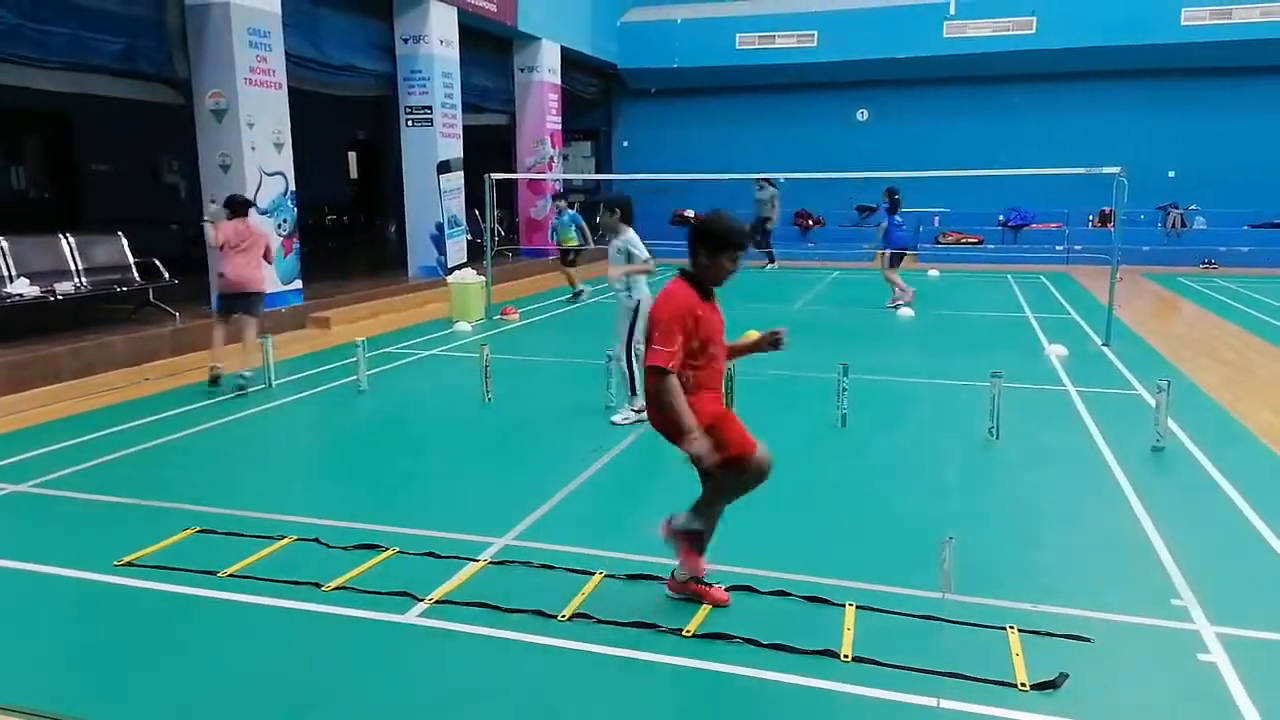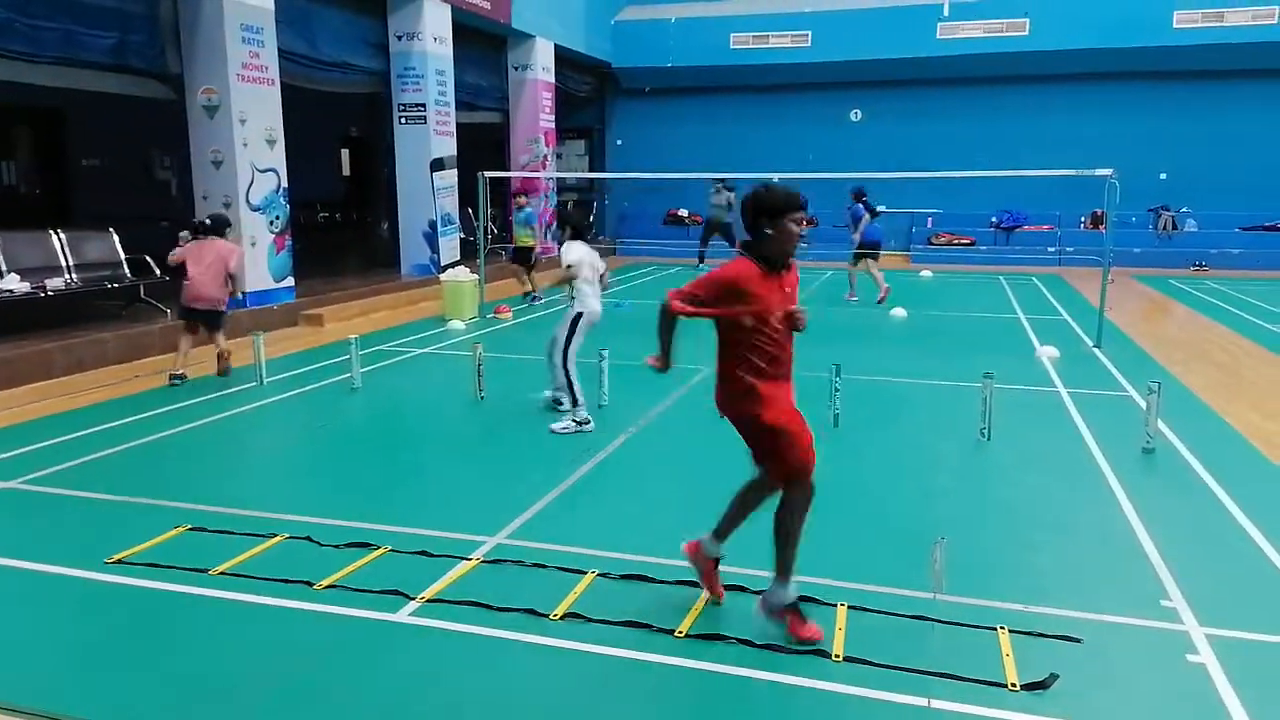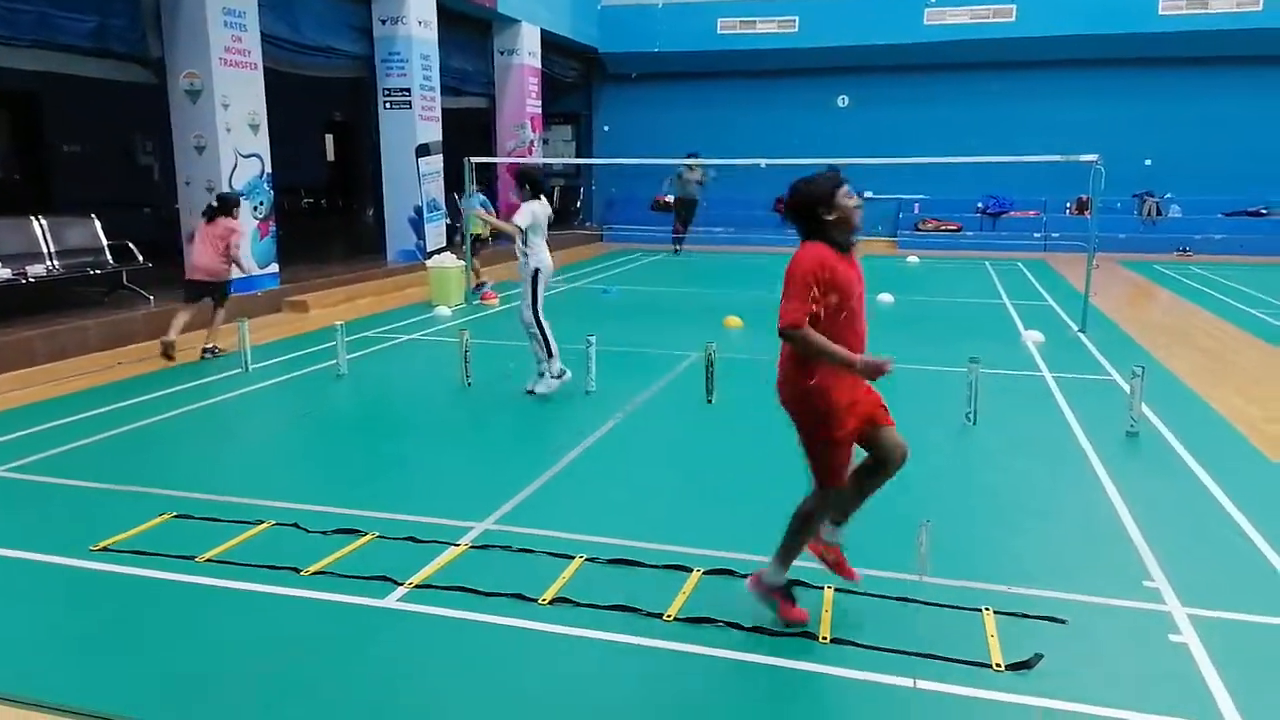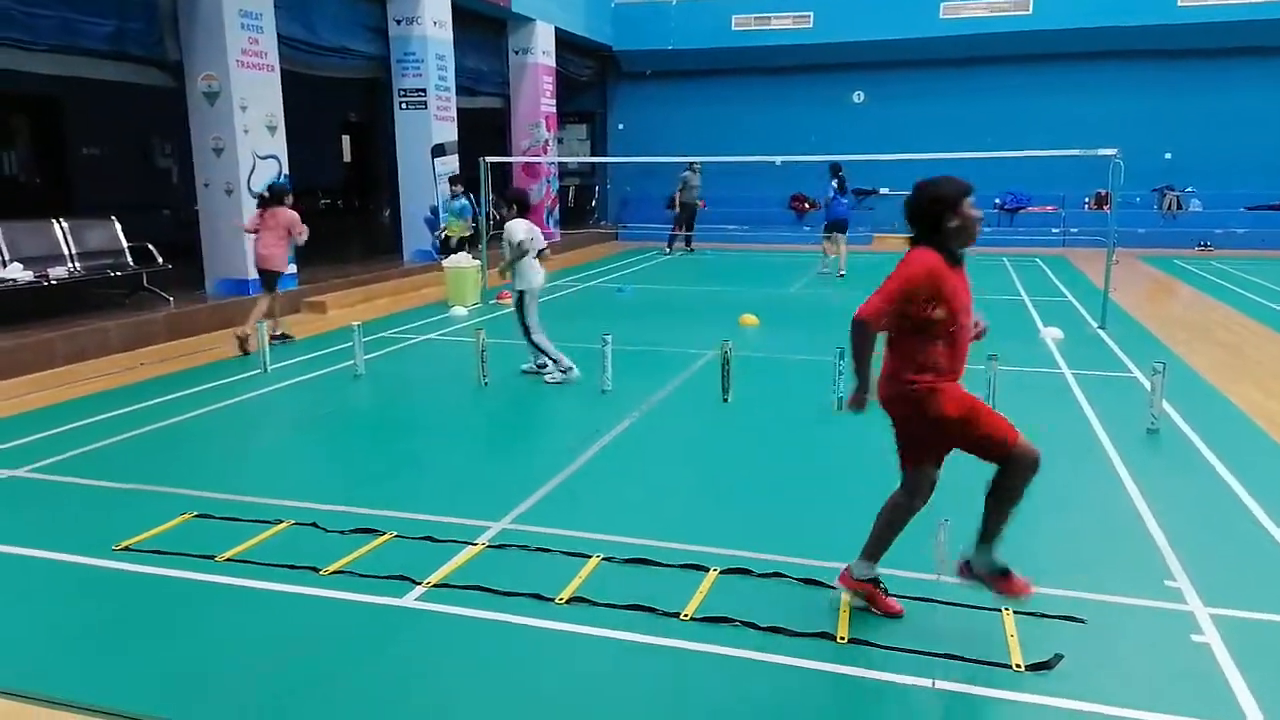
dt=0.3s
person 1, frame 1
left shoulder: (707, 297)
right shoulder: (676, 302)
right elbow: (659, 371)
left wrist: (760, 343)
right wrist: (692, 434)
left hip: (704, 402)
right hip: (682, 406)
left knee: (723, 482)
right knee: (758, 465)
left ankle: (685, 574)
right ankle: (685, 524)
person 1, frame 2
left shoulder: (787, 271)
right shoulder: (735, 276)
right elbow: (673, 304)
left wrist: (797, 318)
right wrist: (665, 356)
left hip: (775, 389)
right hip: (752, 393)
left knee: (773, 479)
right knee: (801, 482)
left ankle: (707, 550)
right ankle: (781, 597)
person 1, frame 3
left shoulder: (842, 254)
right shoulder: (814, 258)
right elbow: (791, 328)
right wrist: (854, 361)
left hip: (843, 381)
right hip: (818, 387)
left knee: (893, 452)
right knee: (832, 485)
left ankle: (827, 533)
right ankle: (771, 579)
person 1, frame 4
left shoulder: (948, 263)
right shoulder: (923, 267)
right elbow: (865, 320)
left wrist: (973, 324)
right wrist: (862, 386)
left hip: (933, 389)
right hip: (924, 391)
left knee: (918, 486)
right knee: (1024, 458)
left ankle: (862, 574)
right ankle: (983, 561)
person 2, frame 1
left shoulder: (628, 237)
right shoulder: (617, 237)
left elbow: (649, 266)
left wrist: (622, 271)
left hip: (634, 298)
right hip: (628, 297)
left knee: (624, 352)
right knee: (635, 348)
left ankle: (636, 406)
person 2, frame 2
left shoulder: (569, 248)
right shoulder: (590, 252)
left elbow: (571, 273)
right elbow: (604, 283)
left wrist: (556, 282)
left hip: (581, 309)
right hip: (591, 307)
left knee: (563, 361)
right knee: (554, 349)
left ankle: (581, 417)
right ankle: (560, 396)
person 2, frame 3
left shoulder: (527, 207)
right shoulder: (541, 202)
left elbow: (513, 230)
left wrist: (488, 218)
left hip: (536, 266)
right hip: (538, 265)
left knee: (533, 318)
right knee: (529, 318)
left ankle: (556, 369)
right ankle: (544, 372)
person 2, frame 4
left shoulder: (512, 226)
right shoulder: (532, 227)
left elbow: (523, 248)
right elbow: (544, 254)
left wrist: (506, 265)
left hip: (525, 282)
right hip: (533, 278)
left knee: (531, 332)
right knee: (529, 325)
left ankle: (566, 366)
right ankle: (541, 362)
person 3, frame 1
left shoulder: (225, 227)
right shoulder: (261, 232)
left elbow: (214, 243)
right elbow: (269, 258)
left wrist: (208, 220)
left hip: (230, 281)
right hip: (254, 283)
left knee: (221, 322)
right knee: (249, 327)
left ankle: (216, 367)
right ankle: (245, 373)
person 3, frame 2
left shoulder: (193, 245)
right shoulder: (232, 249)
left elbow: (171, 261)
right elbow: (232, 271)
left wrist: (180, 244)
right wrist: (235, 290)
left hip: (192, 295)
right hip: (215, 298)
left knee: (189, 332)
right knee: (217, 332)
left ankle: (177, 372)
right ankle: (223, 350)
person 3, frame 3
left shoulder: (207, 222)
right shoulder: (235, 227)
left elbow: (192, 239)
right elbow: (233, 252)
right wrist: (241, 267)
left hip: (195, 269)
right hip: (218, 271)
left knee: (188, 308)
right knee: (220, 306)
left ankle: (170, 337)
right ankle: (209, 346)
person 3, frame 4
left shoulder: (263, 213)
right shoulder: (292, 216)
left elbow: (248, 228)
right elbow: (299, 242)
left wrist: (262, 231)
right wrist: (304, 232)
left hip: (262, 258)
right hip: (275, 260)
left knee: (273, 294)
right knee: (266, 297)
left ankle: (277, 332)
right ankle: (245, 332)
